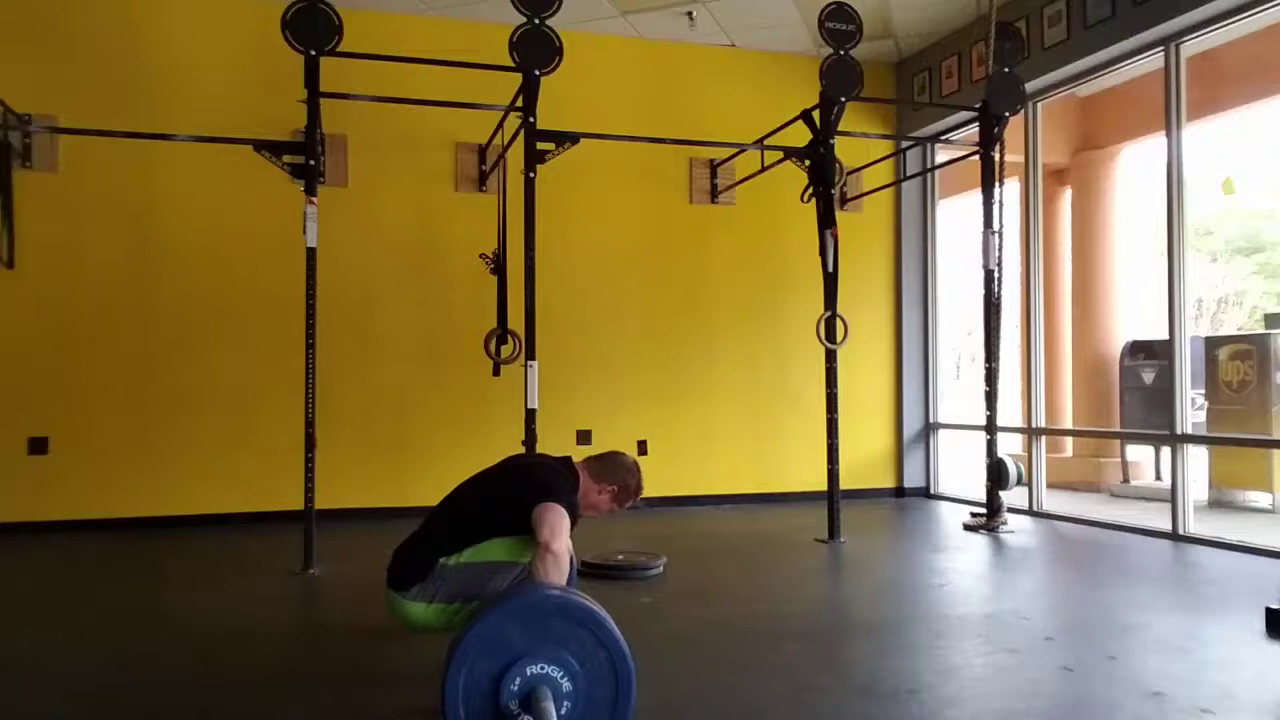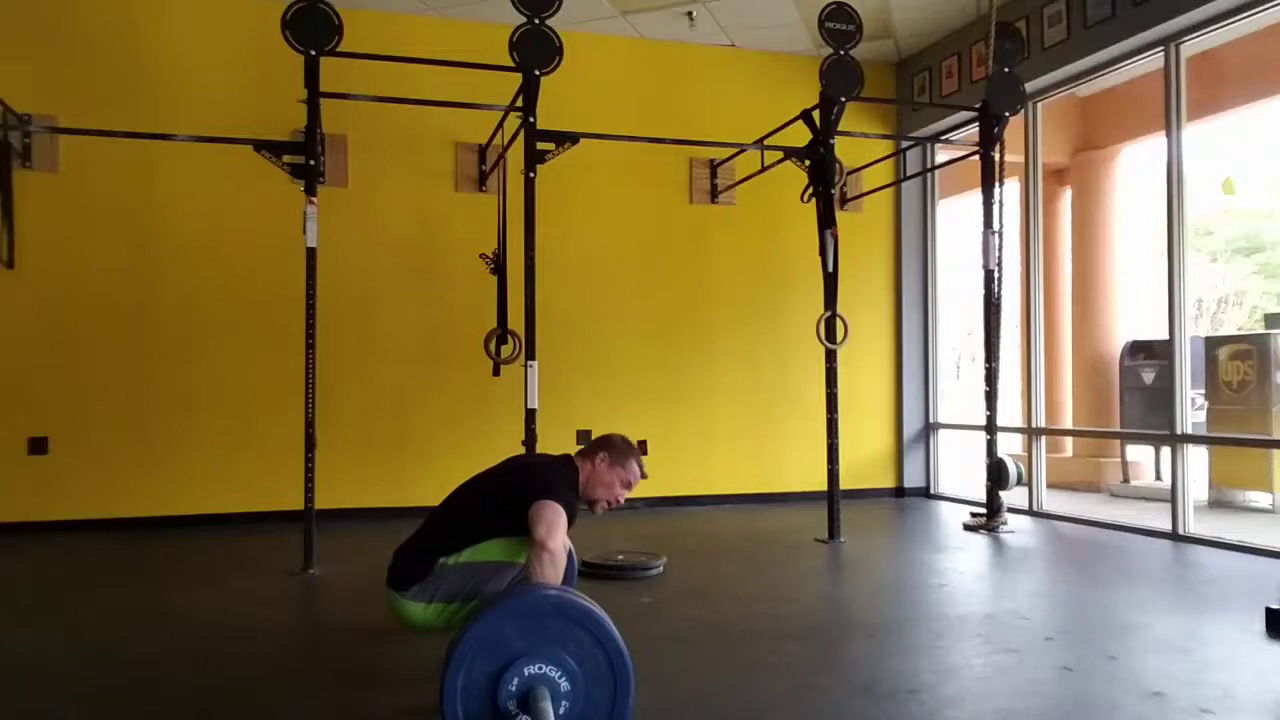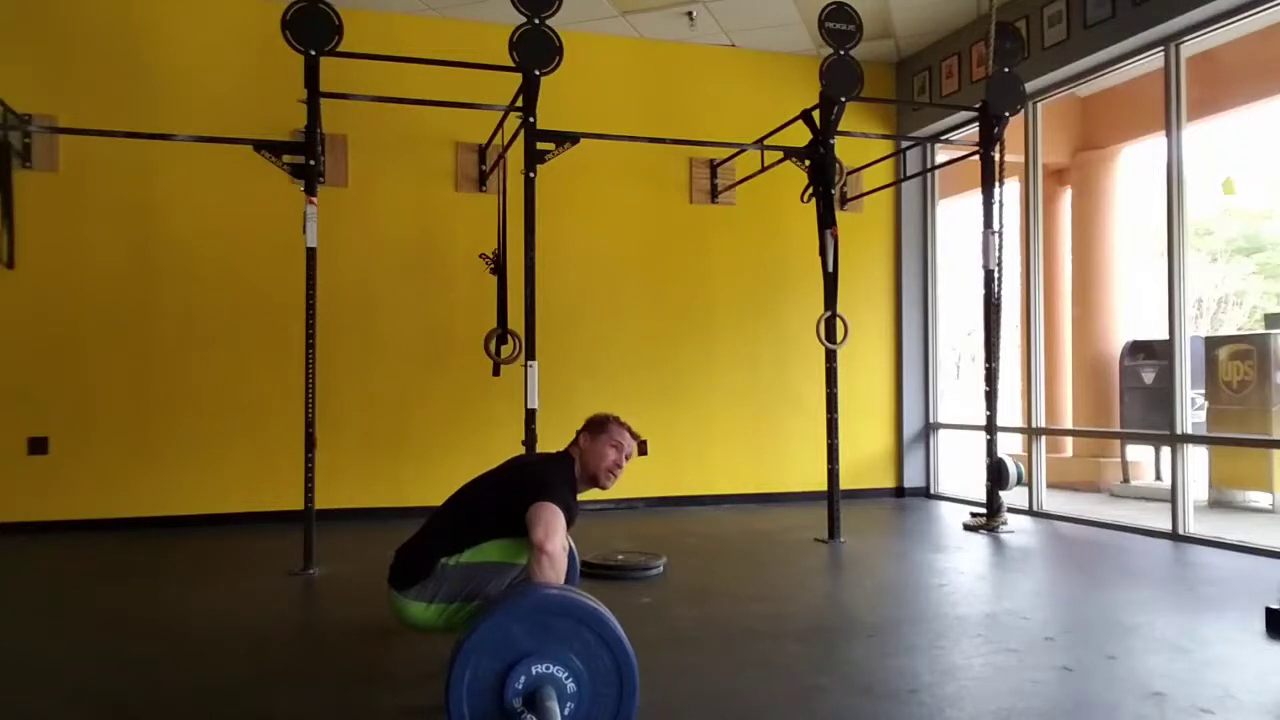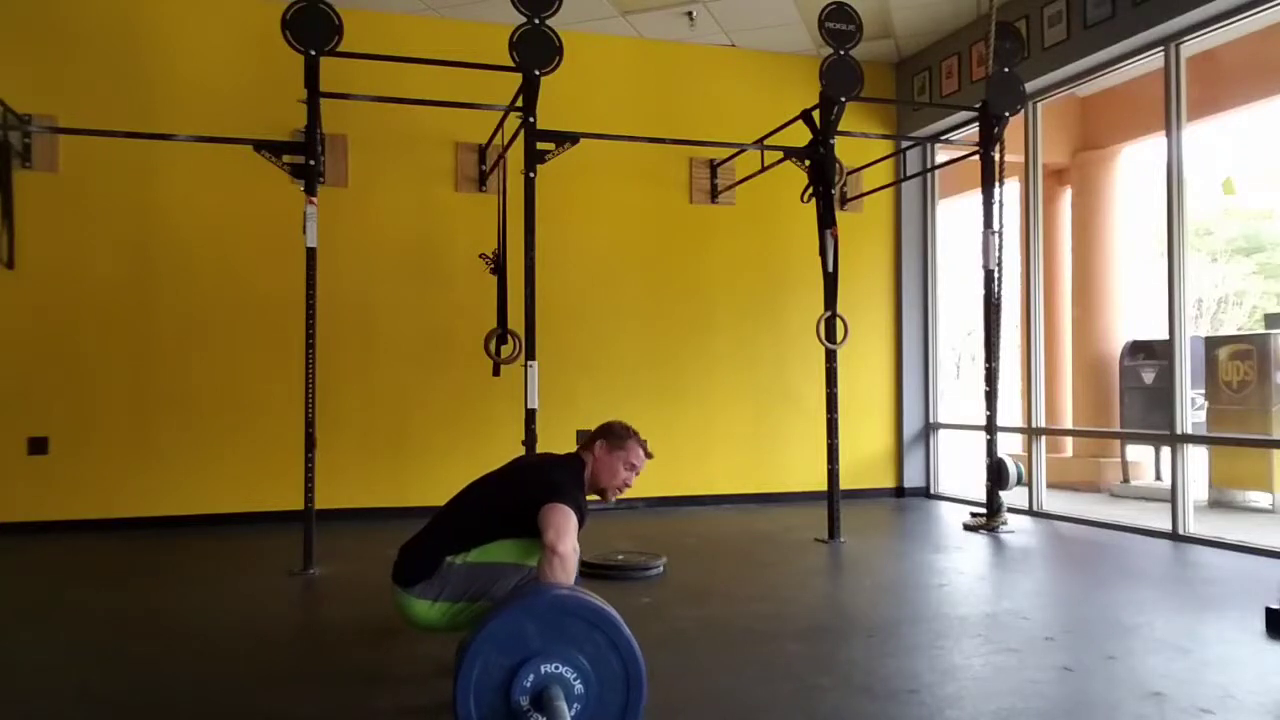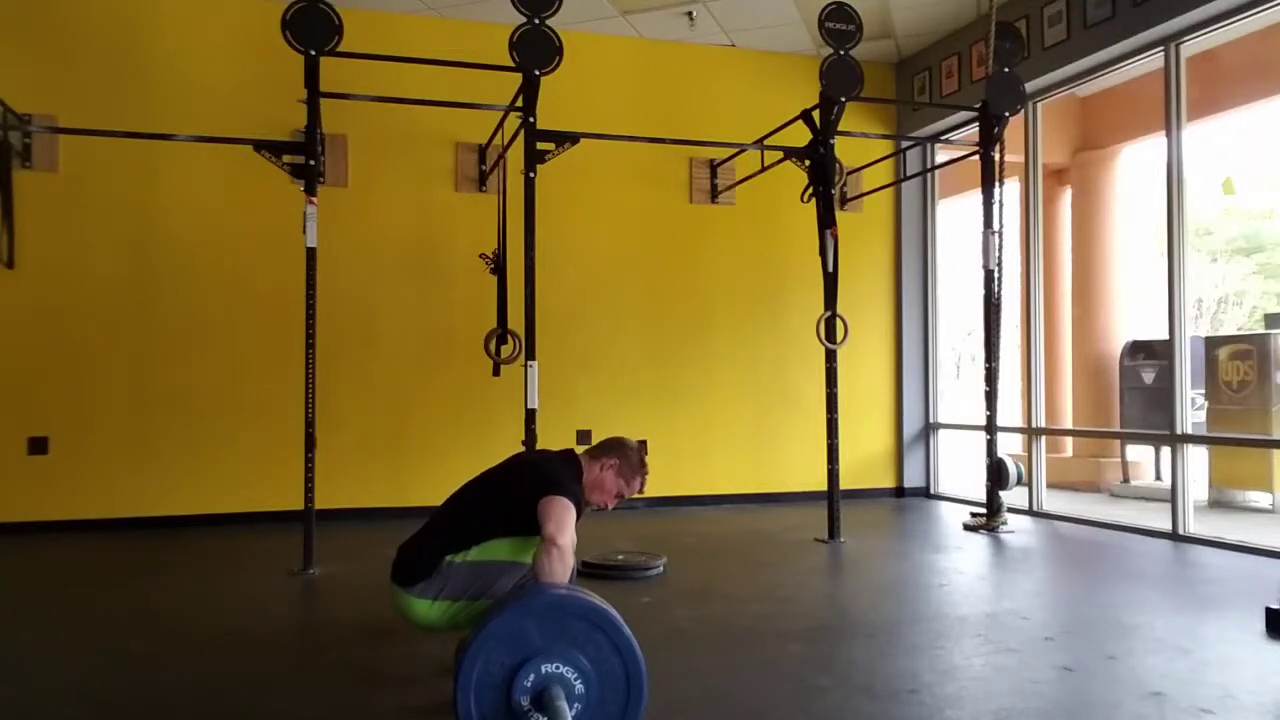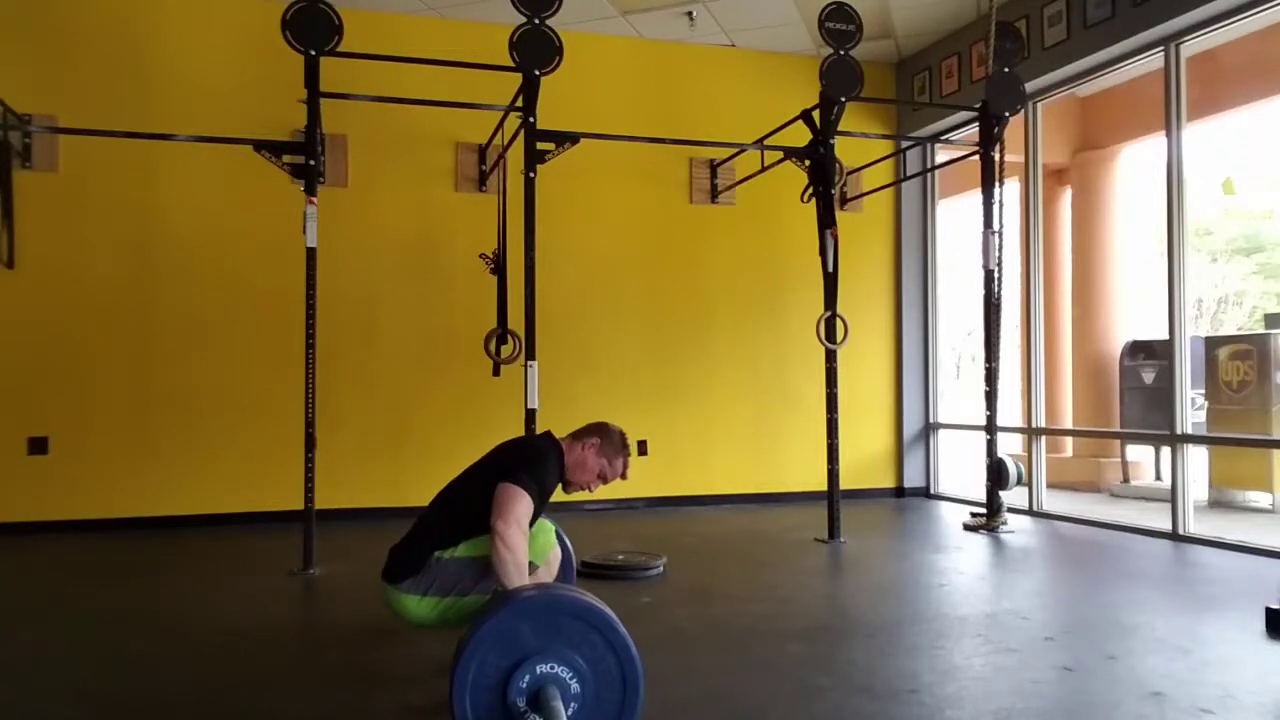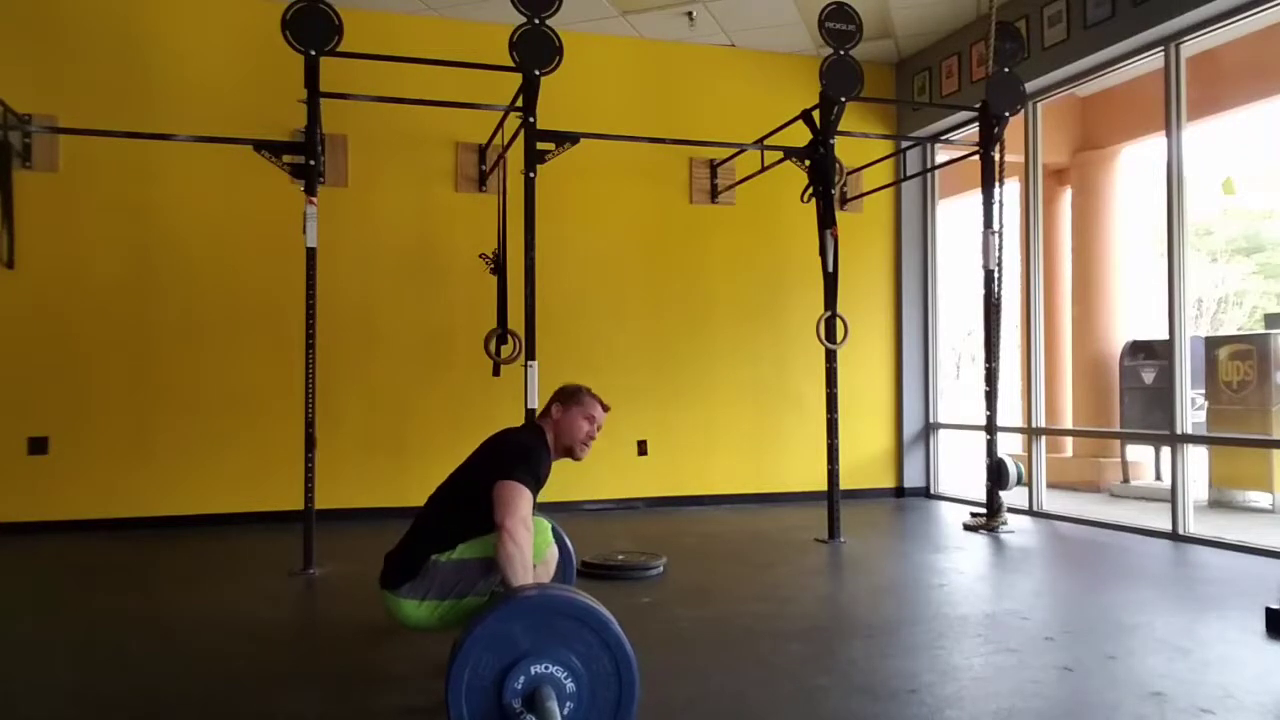
dt=0.4s
person 1, frame 1
left shoulder: (545, 471)
right shoulder: (559, 486)
right elbow: (553, 547)
left hip: (417, 578)
right hip: (422, 589)
right knee: (546, 557)
person 1, frame 2
left shoulder: (546, 470)
right shoulder: (558, 484)
right elbow: (548, 544)
left hip: (416, 582)
right hip: (422, 590)
right knee: (548, 555)
person 1, frame 3
left shoulder: (548, 470)
right shoulder: (556, 480)
right elbow: (547, 547)
left hip: (418, 581)
right hip: (423, 589)
right knee: (548, 553)
person 1, frame 4
left shoulder: (554, 469)
right shoulder: (566, 482)
right elbow: (559, 548)
left hip: (424, 578)
right hip: (428, 587)
right knee: (550, 556)
person 1, frame 5
left shoulder: (550, 465)
right shoulder: (563, 476)
right elbow: (558, 541)
left hip: (422, 574)
right hip: (428, 586)
right knee: (550, 553)
person 1, frame 6
left shoulder: (534, 453)
right shoulder: (541, 457)
right elbow: (506, 528)
left hip: (415, 576)
right hip: (419, 584)
right knee: (542, 547)
person 1, frame 7
left shoulder: (524, 446)
right shoulder: (527, 449)
right elbow: (512, 526)
left hip: (412, 582)
right hip: (417, 589)
right knee: (540, 543)
